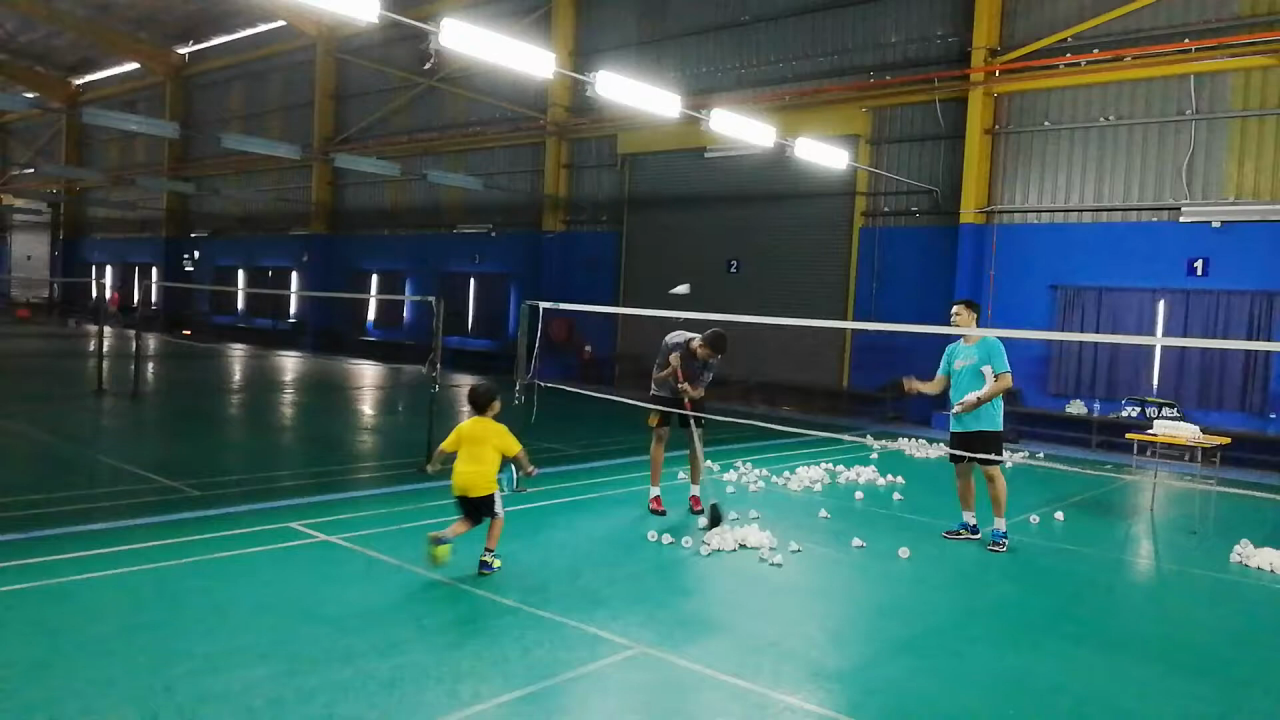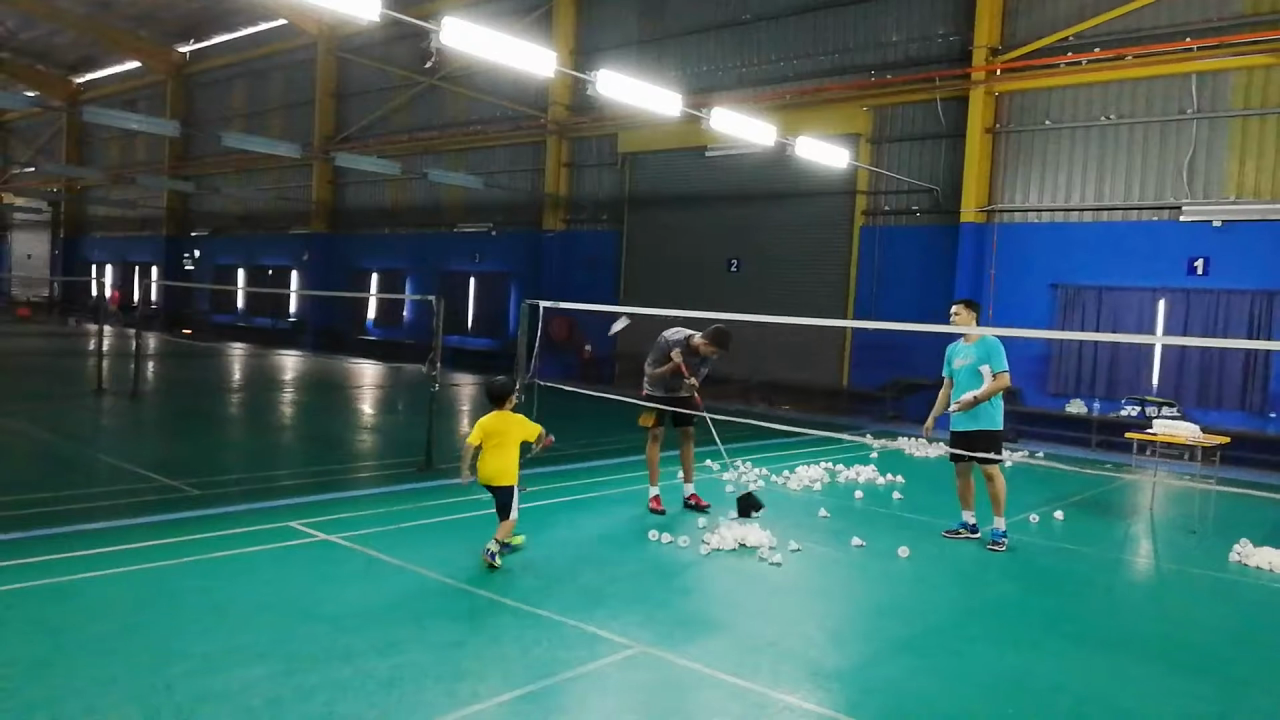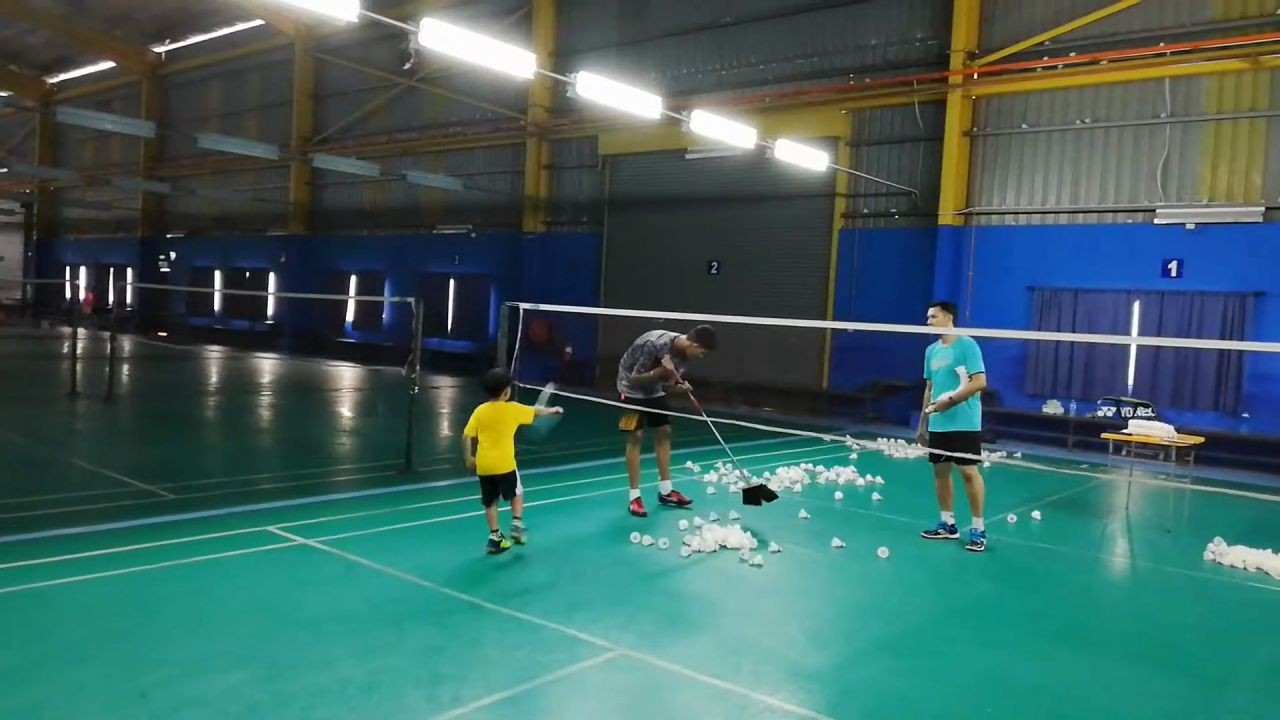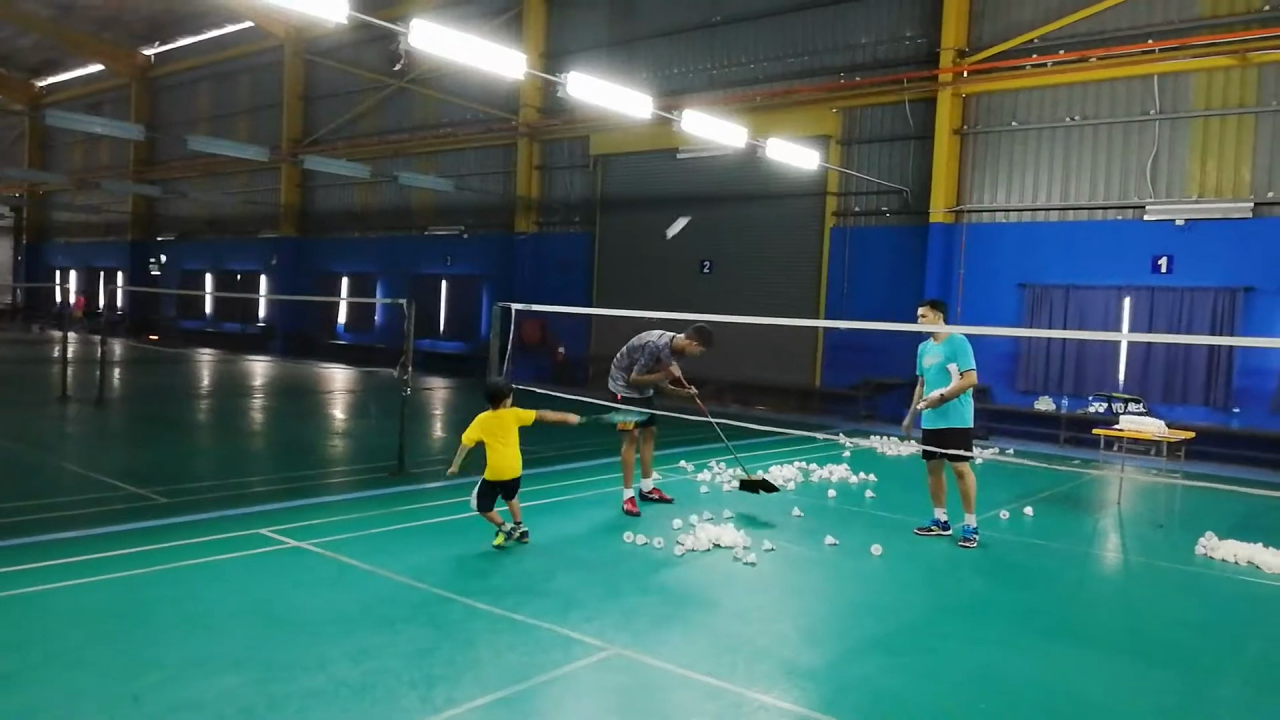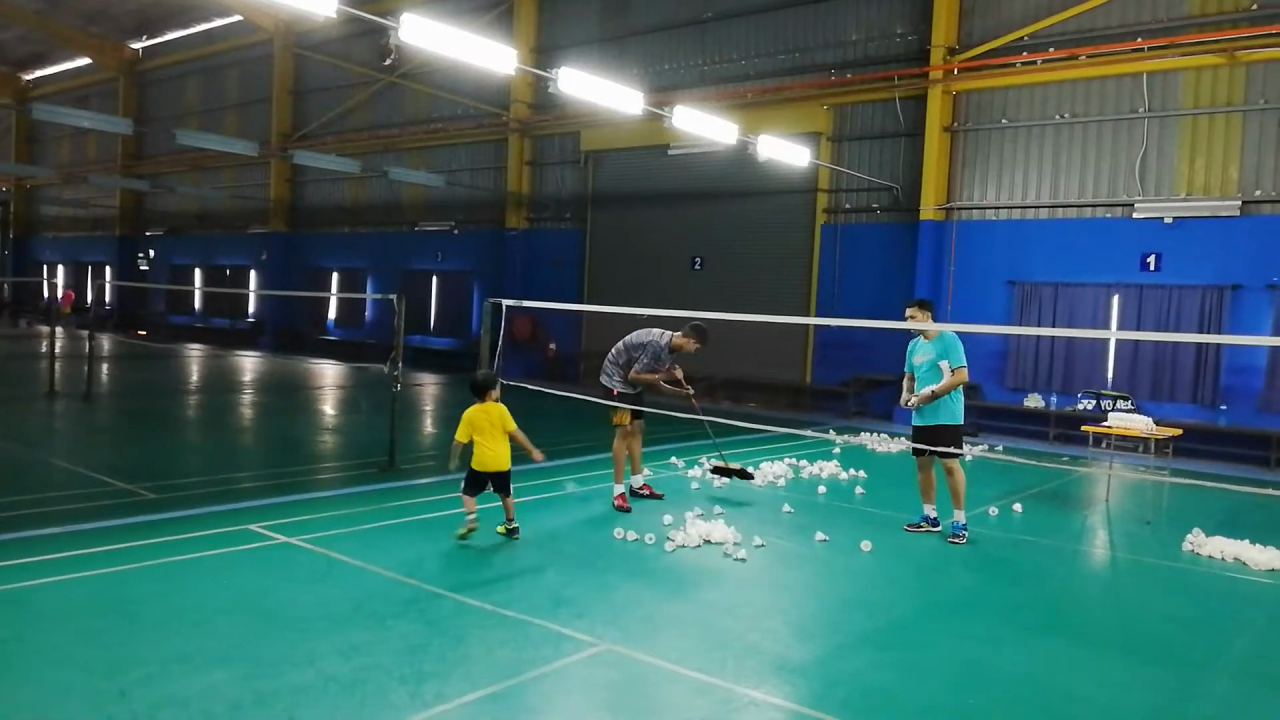
dt=0.2s
person 1, frame 1
left shoulder: (992, 344)
right shoulder: (952, 350)
left elbow: (1006, 381)
right elbow: (939, 384)
left wrist: (977, 401)
right wrist: (918, 387)
left hip: (986, 423)
right hip: (958, 424)
left knee: (992, 472)
right knee: (962, 471)
left ankle: (1000, 530)
right ankle: (969, 524)
person 1, frame 2
left shoulder: (991, 344)
right shoulder: (952, 349)
left elbow: (1003, 381)
right elbow: (947, 387)
left wrist: (973, 399)
right wrist: (933, 417)
left hip: (986, 422)
right hip: (959, 422)
left knee: (991, 471)
right knee: (962, 470)
left ankle: (1000, 529)
right ankle: (969, 523)
person 1, frame 3
left shoulder: (967, 345)
right shoulder: (932, 350)
left elbow: (979, 382)
left wrist: (949, 401)
right wrist: (923, 421)
left hip: (963, 423)
right hip: (938, 423)
left knee: (969, 471)
right knee: (940, 471)
left ankle: (978, 529)
right ankle: (948, 524)
person 1, frame 4
left shoulder: (958, 343)
right shoulder: (924, 348)
left elbow: (971, 379)
left wrist: (940, 397)
right wrist: (913, 410)
left hip: (956, 419)
right hip: (931, 420)
left knee: (961, 468)
right knee: (933, 467)
left ankle: (970, 525)
right ankle: (941, 520)
person 1, frame 5
left shoulder: (949, 340)
right shoulder: (914, 345)
left elbow: (962, 376)
right elbow: (909, 378)
left wrist: (931, 394)
right wrist: (906, 394)
left hip: (947, 416)
right hip: (921, 417)
left knee: (950, 464)
right knee: (923, 463)
left ankle: (960, 522)
right ankle: (930, 516)
person 2, frame 1
left shoulder: (712, 357)
right shoulder: (672, 343)
left elbow: (700, 390)
right elbow: (657, 379)
left wrist: (691, 393)
right wrist: (672, 369)
left hip: (691, 393)
right hip: (664, 391)
right knee: (660, 435)
left ankle: (695, 494)
right ankle: (654, 494)
person 2, frame 2
left shoulder: (706, 354)
right shoulder: (670, 340)
left elbow: (693, 382)
right elbow: (651, 375)
left wrist: (692, 385)
right wrist: (672, 365)
left hip: (680, 391)
right hip: (656, 389)
left knee: (688, 434)
right knee: (656, 434)
left ankle: (689, 493)
right ankle: (654, 494)
person 2, frame 3
left shoulder: (682, 352)
right shoulder: (655, 345)
left elbow: (667, 381)
right elbow: (635, 378)
left wrist: (679, 387)
right wrist: (660, 371)
left hip: (654, 390)
right hip: (632, 389)
left knee: (664, 433)
right knee: (636, 437)
left ankle: (666, 490)
right ankle: (634, 496)
person 2, frame 4
left shoulder: (675, 350)
right shoulder: (656, 345)
left elbow: (659, 382)
right elbow: (634, 378)
left wrist: (681, 391)
right wrist: (663, 375)
left hip: (643, 390)
right hip: (624, 386)
left knee: (649, 433)
right knee: (632, 436)
left ankle: (647, 488)
right ankle: (628, 496)
person 2, frame 5
left shoulder: (668, 346)
right shoulder: (657, 345)
left elbow: (651, 379)
right elbow: (634, 376)
left wrist: (677, 391)
right wrist: (664, 376)
left hip: (631, 385)
right hip: (616, 381)
left knee: (637, 429)
right knee: (624, 431)
left ankle: (637, 484)
right ankle: (618, 492)
person 3, frame 1
left shoulder: (463, 427)
right shoulder: (498, 430)
left elbow: (442, 450)
right elbow: (518, 453)
left wrist: (433, 465)
right wrist: (526, 467)
left hip: (461, 484)
right hip: (483, 484)
left knee: (469, 521)
right knee: (497, 517)
left ankle: (442, 537)
right ankle: (487, 559)
person 3, frame 2
left shoulder: (484, 422)
right shoulder: (518, 420)
left elbow: (469, 446)
right elbow: (540, 432)
left wrist: (465, 470)
right wrist: (541, 442)
left hip: (485, 475)
right hip: (505, 476)
left knee: (504, 506)
right knee: (509, 518)
left ankle: (507, 538)
right ankle: (492, 548)
person 3, frame 3
left shoulder: (479, 411)
right shoulder: (512, 409)
left elbow: (467, 437)
right elbow: (537, 411)
left wrist: (469, 457)
right wrist: (554, 410)
left hip: (484, 466)
right hip: (505, 465)
left knee: (490, 502)
right knee: (515, 494)
left ankle: (495, 537)
right ankle: (517, 524)
person 3, frame 4
left shoulder: (481, 420)
right shoulder: (513, 414)
left elbow: (465, 443)
right elbow: (540, 415)
left wrist: (455, 466)
left hip: (495, 472)
right hip: (514, 469)
left knee: (482, 507)
right knee: (509, 498)
left ankle: (505, 529)
right ankle: (520, 529)
person 3, frame 5
left shoulder: (469, 414)
right shoulder: (500, 409)
left elbow: (459, 442)
right elbow: (515, 433)
left wrist: (454, 460)
right wrist: (533, 451)
left hip: (481, 463)
right hip: (503, 462)
left knee: (468, 492)
right knee: (505, 493)
left ankle: (471, 517)
right ankle: (511, 525)
